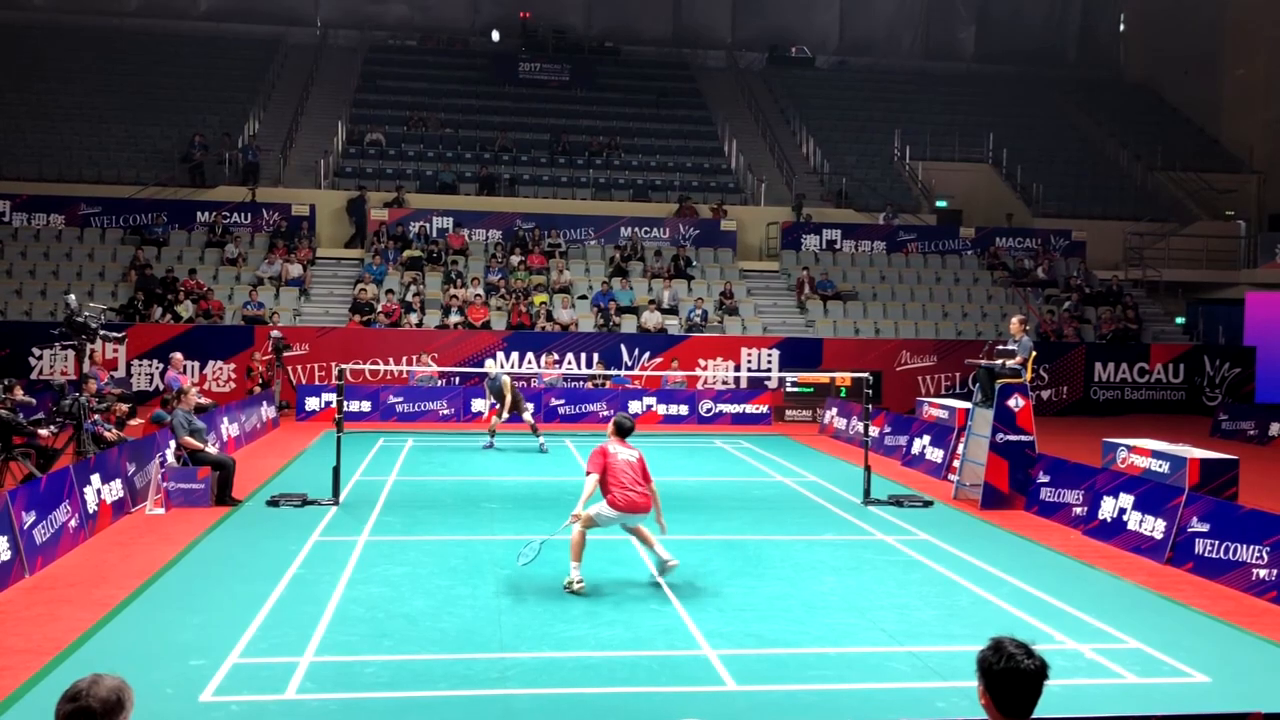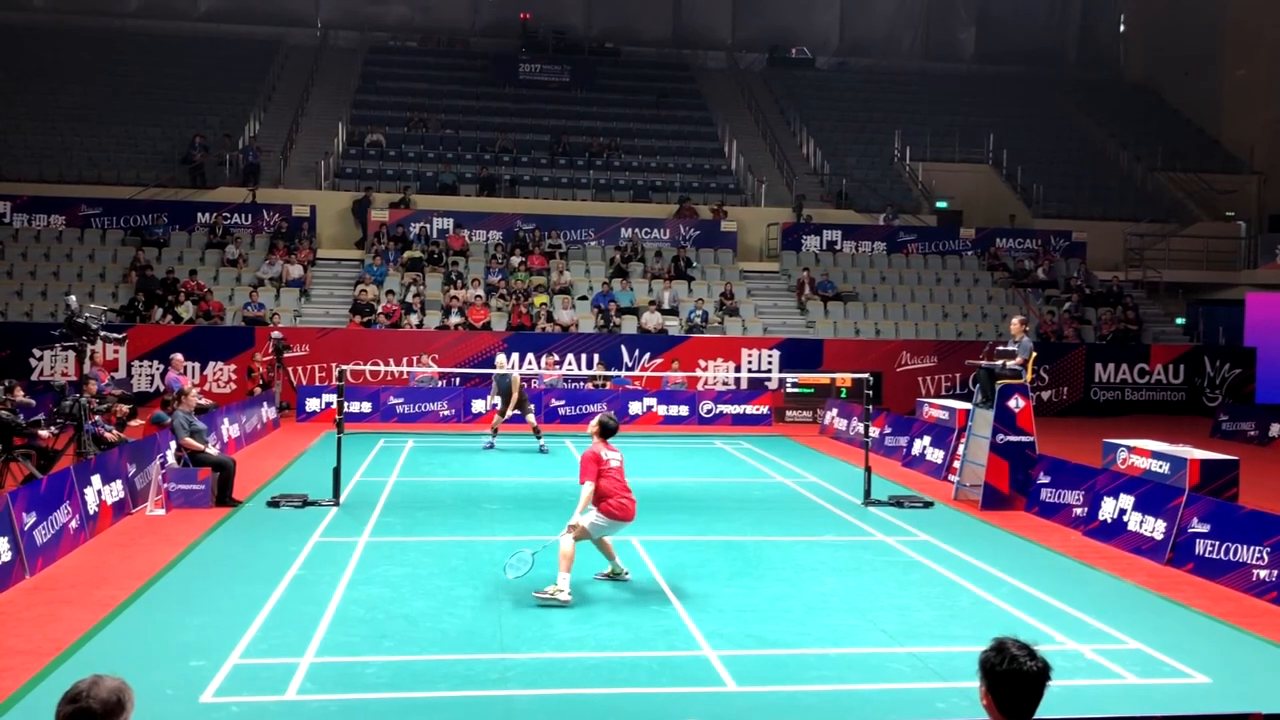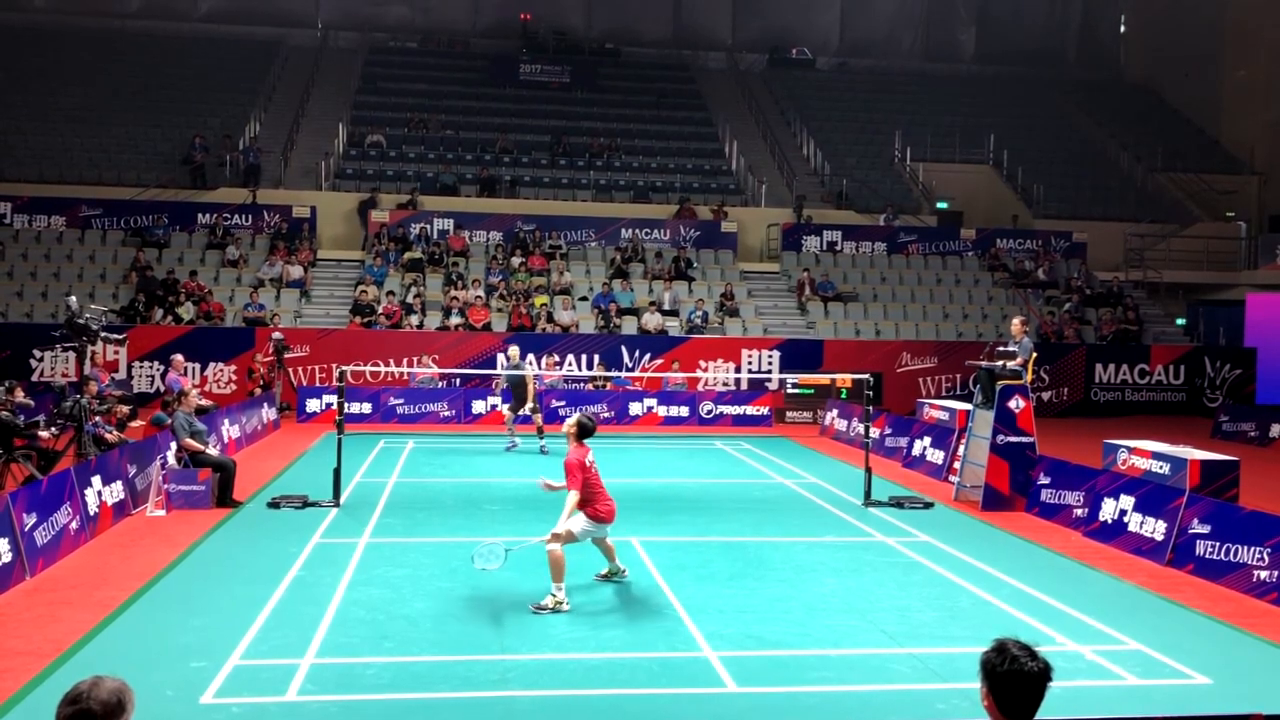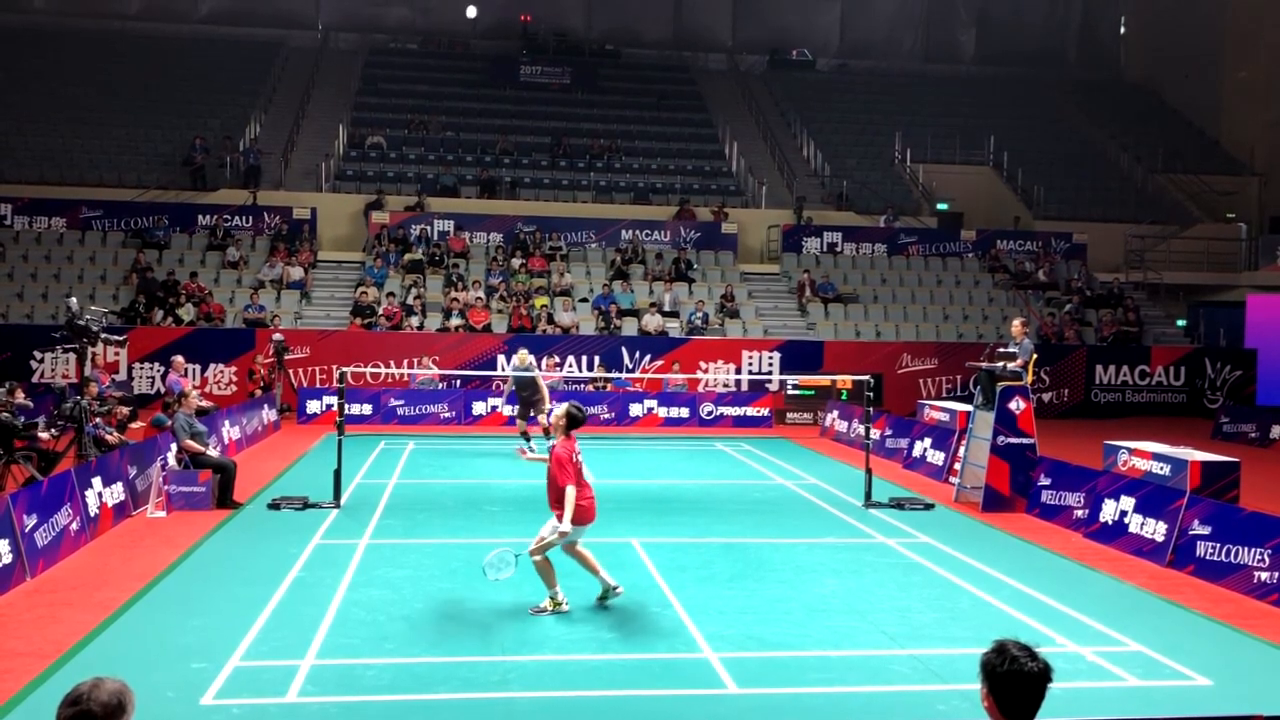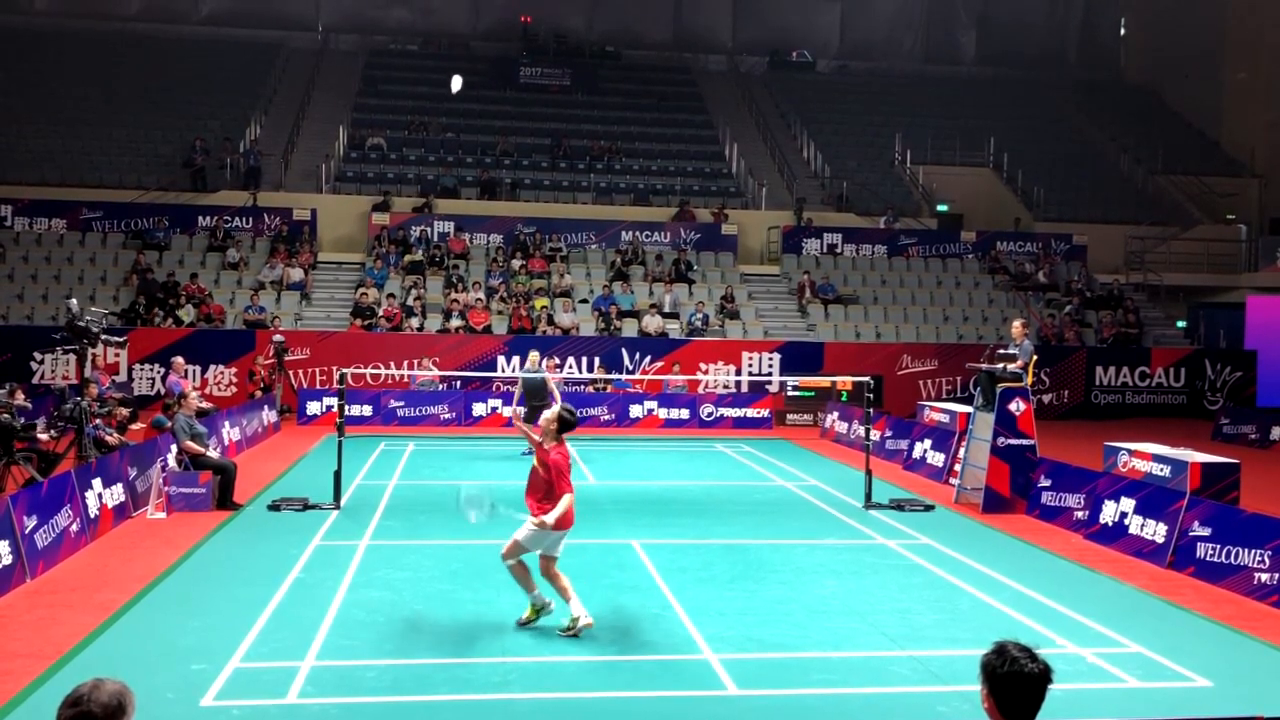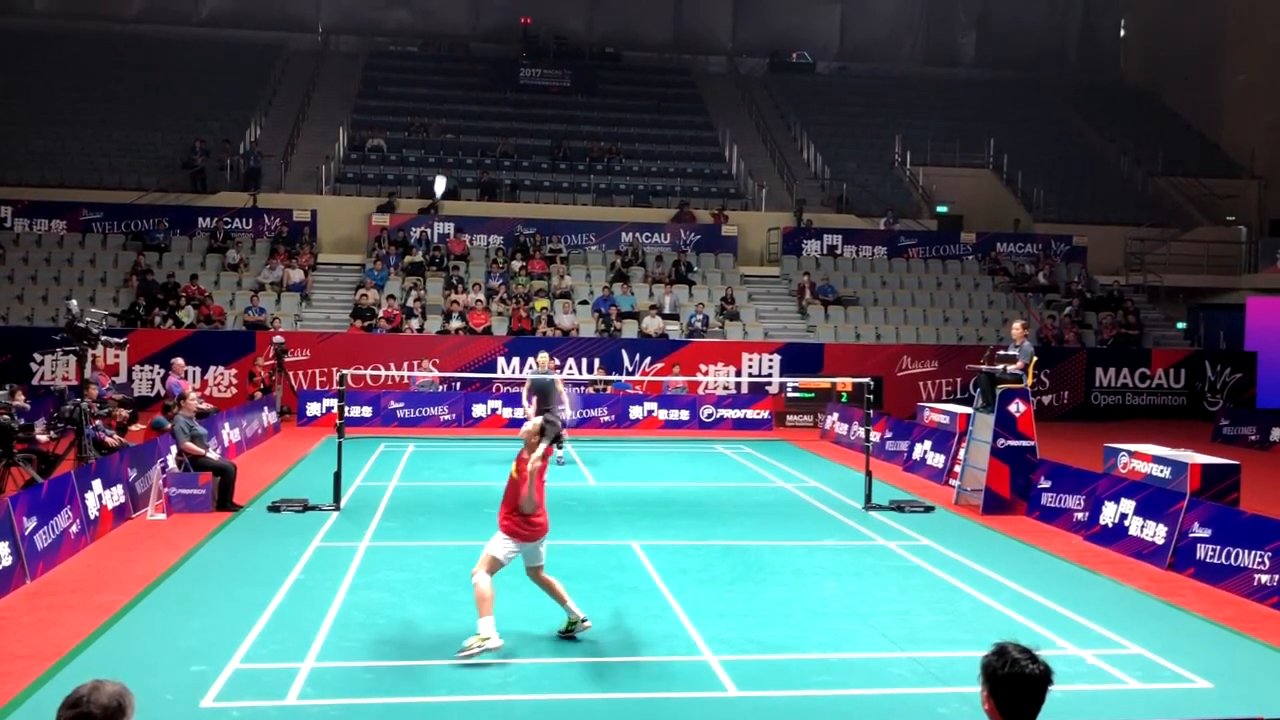
dt=0.7s
person 1, frame 1
left shoulder: (602, 450)
right shoulder: (635, 452)
left elbow: (593, 479)
right elbow: (651, 486)
left wrist: (579, 506)
right wrist: (659, 515)
left hip: (619, 504)
right hip: (643, 506)
left knee: (579, 525)
right knee: (629, 524)
left ankle: (576, 578)
right ankle: (664, 557)
person 1, frame 2
left shoulder: (591, 453)
right shoulder: (616, 452)
left elbow: (589, 487)
left wrist: (577, 515)
right wrist: (596, 506)
left hip: (612, 511)
right hip: (628, 510)
left knee: (568, 536)
right knee: (595, 532)
left ankle: (562, 589)
right ankle: (618, 570)
person 1, frame 3
left shoulder: (573, 458)
right shoulder: (584, 450)
left elbow: (575, 494)
left wrist: (561, 524)
right wrist: (557, 486)
left hip: (595, 513)
right hip: (606, 508)
left knee: (553, 542)
right knee: (598, 537)
left ankle: (558, 598)
right ankle: (616, 569)
person 1, frame 4
left shoulder: (560, 451)
right shoulder: (569, 441)
left elbow: (570, 488)
left wrist: (566, 521)
right wrist: (534, 457)
left hip: (574, 512)
right hip: (586, 507)
left knee: (536, 551)
right knee: (570, 547)
left ankle: (557, 600)
right ankle: (608, 584)
person 1, frame 5
left shoulder: (556, 458)
right shoulder: (551, 441)
left elbow: (568, 496)
right elbow: (539, 445)
left wrist: (552, 516)
right wrist: (522, 428)
left hip: (548, 519)
right hip: (550, 517)
left knee: (509, 555)
right knee: (549, 569)
left ankle: (539, 603)
right ankle: (580, 615)
person 1, frame 6
left shoulder: (531, 467)
right shoulder: (540, 449)
left elbow: (528, 507)
left wrist: (532, 474)
left hip: (517, 529)
right hip: (535, 528)
left knee: (481, 573)
right knee: (537, 574)
left ankle: (487, 634)
right ankle: (577, 617)
